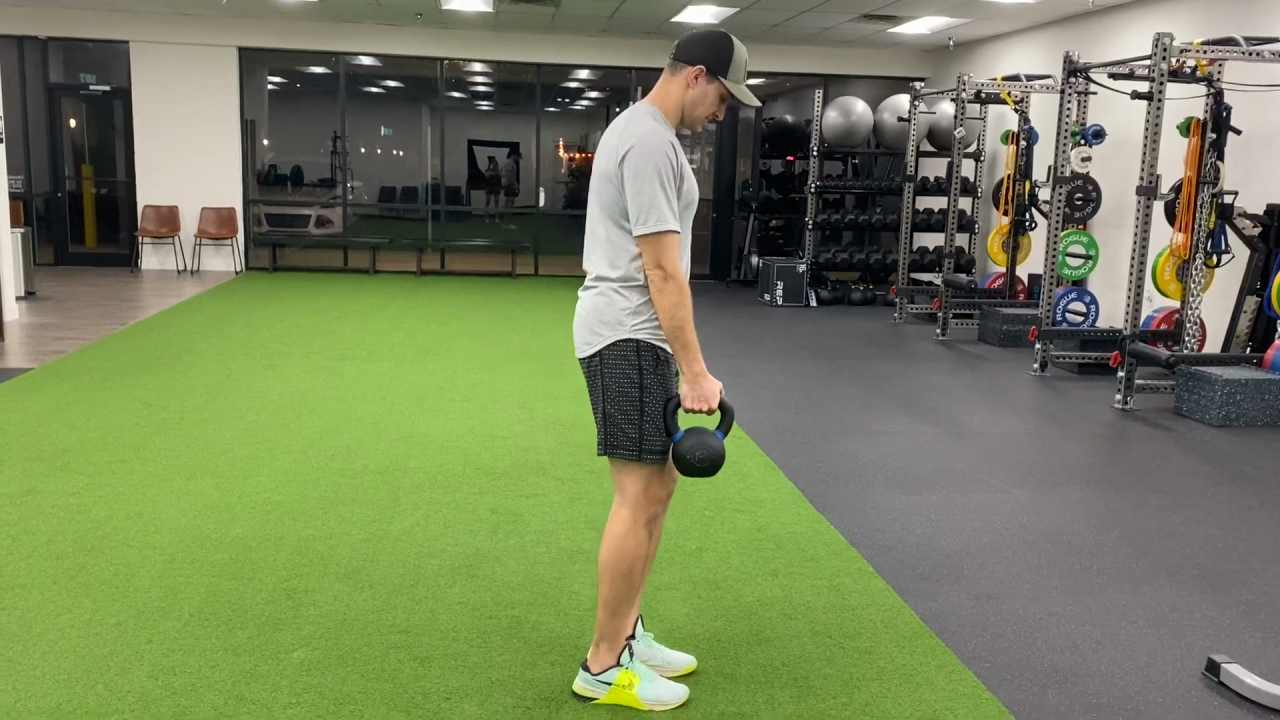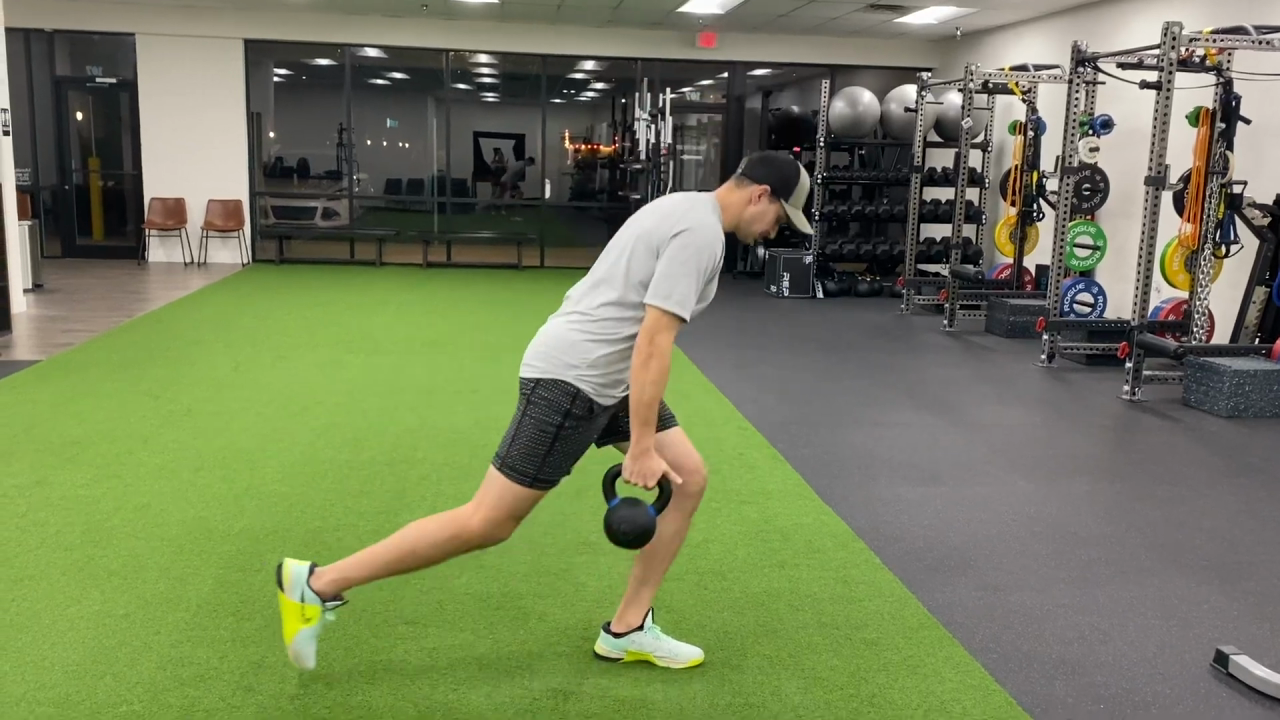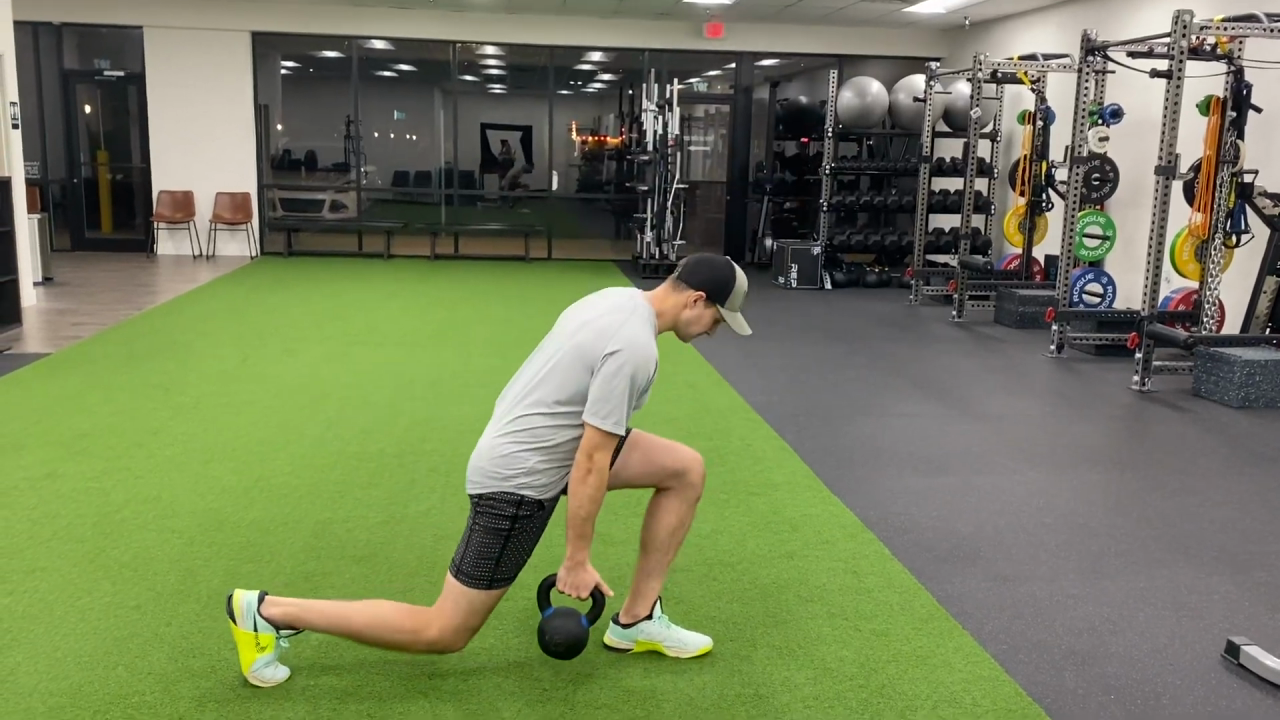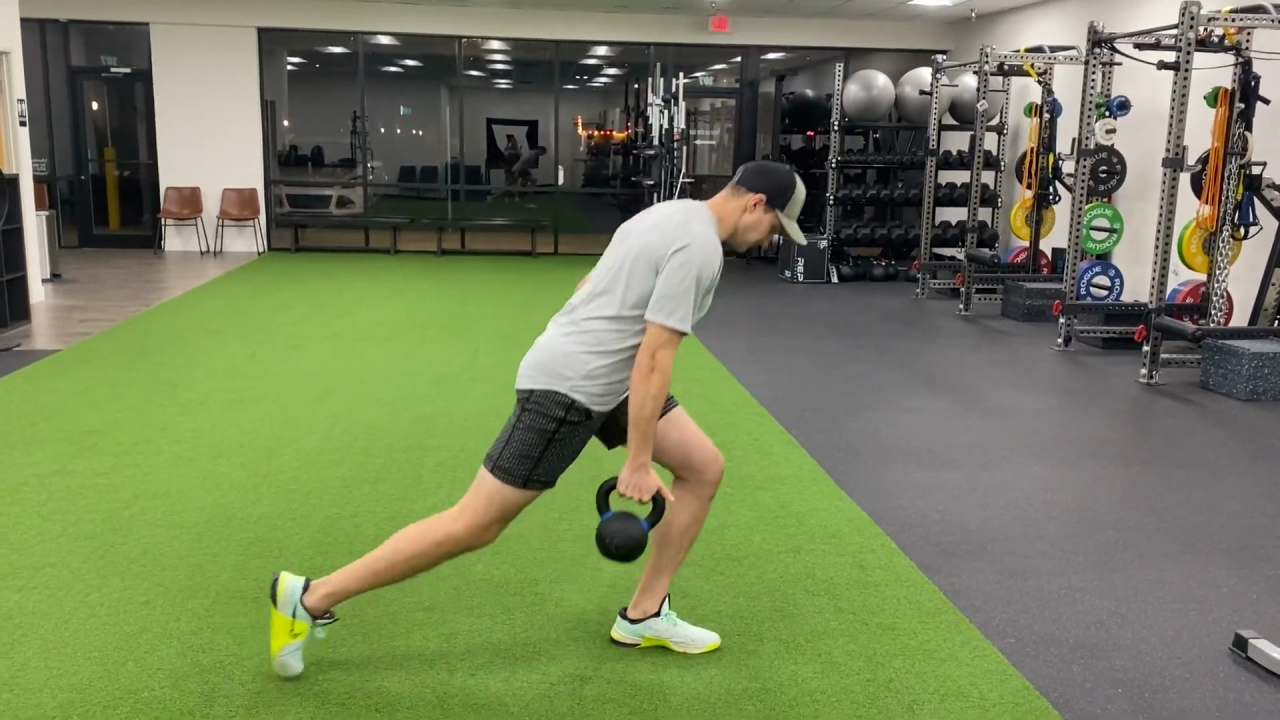
dt=0.5s
person 1, frame 1
left shoulder: (640, 129)
right shoulder: (650, 140)
right elbow: (663, 269)
left wrist: (683, 364)
right wrist: (696, 372)
left hip: (629, 331)
right hip: (628, 336)
left knee: (654, 488)
right knee: (640, 501)
left ankle: (624, 638)
right ankle: (605, 668)
person 1, frame 2
left shoulder: (684, 210)
right shoulder: (703, 234)
right elbow: (654, 342)
right wrist: (644, 448)
left hip: (605, 370)
right hip: (575, 375)
left knee: (688, 478)
right knee: (487, 521)
left ankle: (628, 629)
right ankle: (318, 586)
person 1, frame 3
left shoulder: (616, 299)
right shoulder: (634, 349)
right elbow: (592, 462)
right wrist: (577, 560)
left hip: (525, 448)
right hip: (521, 476)
left knee: (686, 470)
right knee: (443, 632)
left ankle: (637, 620)
right ankle: (267, 613)
person 1, frame 4
left shoulder: (674, 215)
right shoulder: (700, 247)
right elbow: (654, 360)
right wrist: (638, 464)
left hip: (599, 375)
right hip: (569, 383)
left knee: (705, 468)
right knee: (475, 523)
left ankle: (644, 615)
right ankle: (309, 600)
